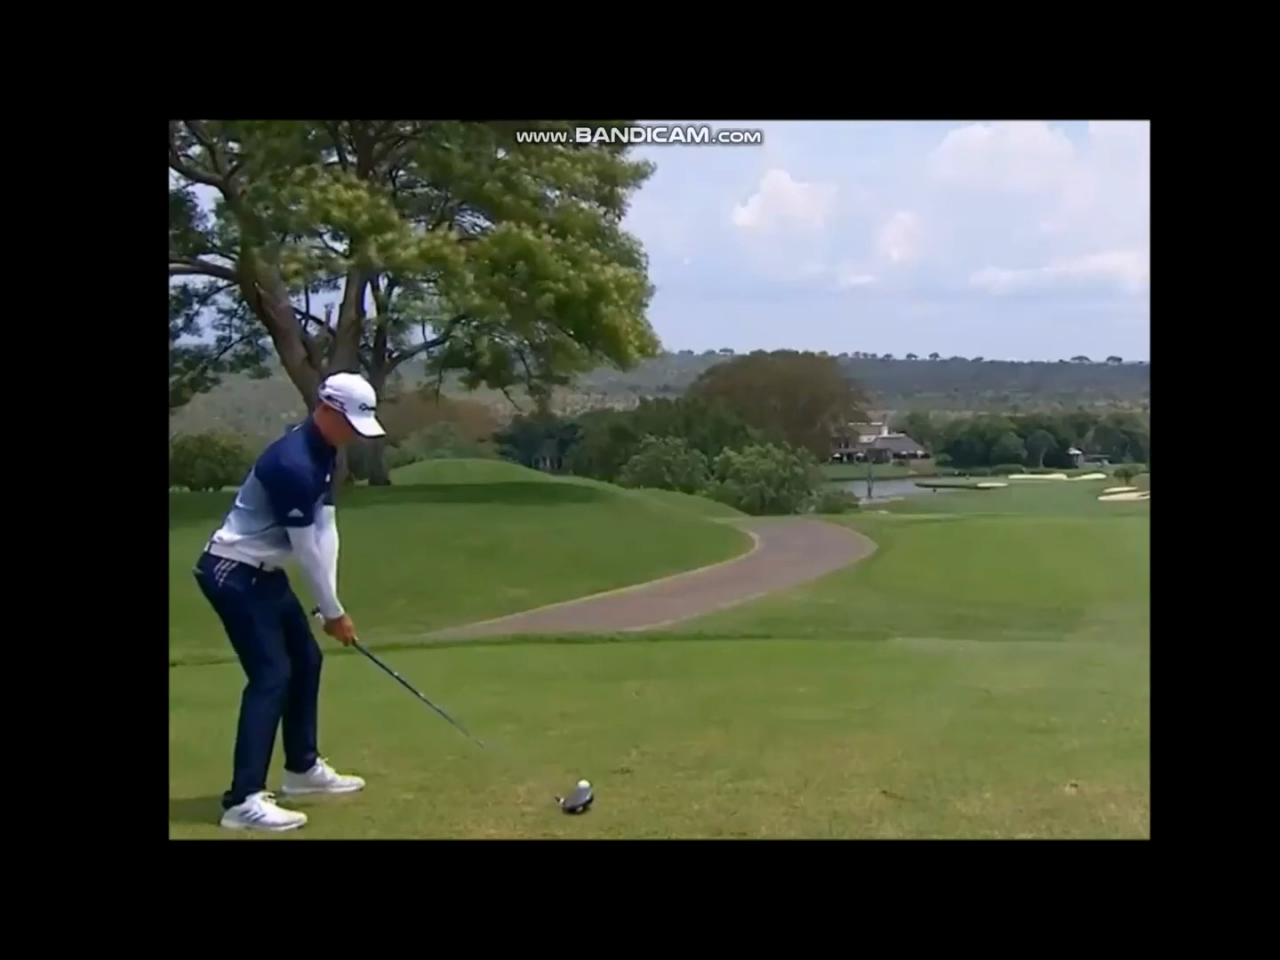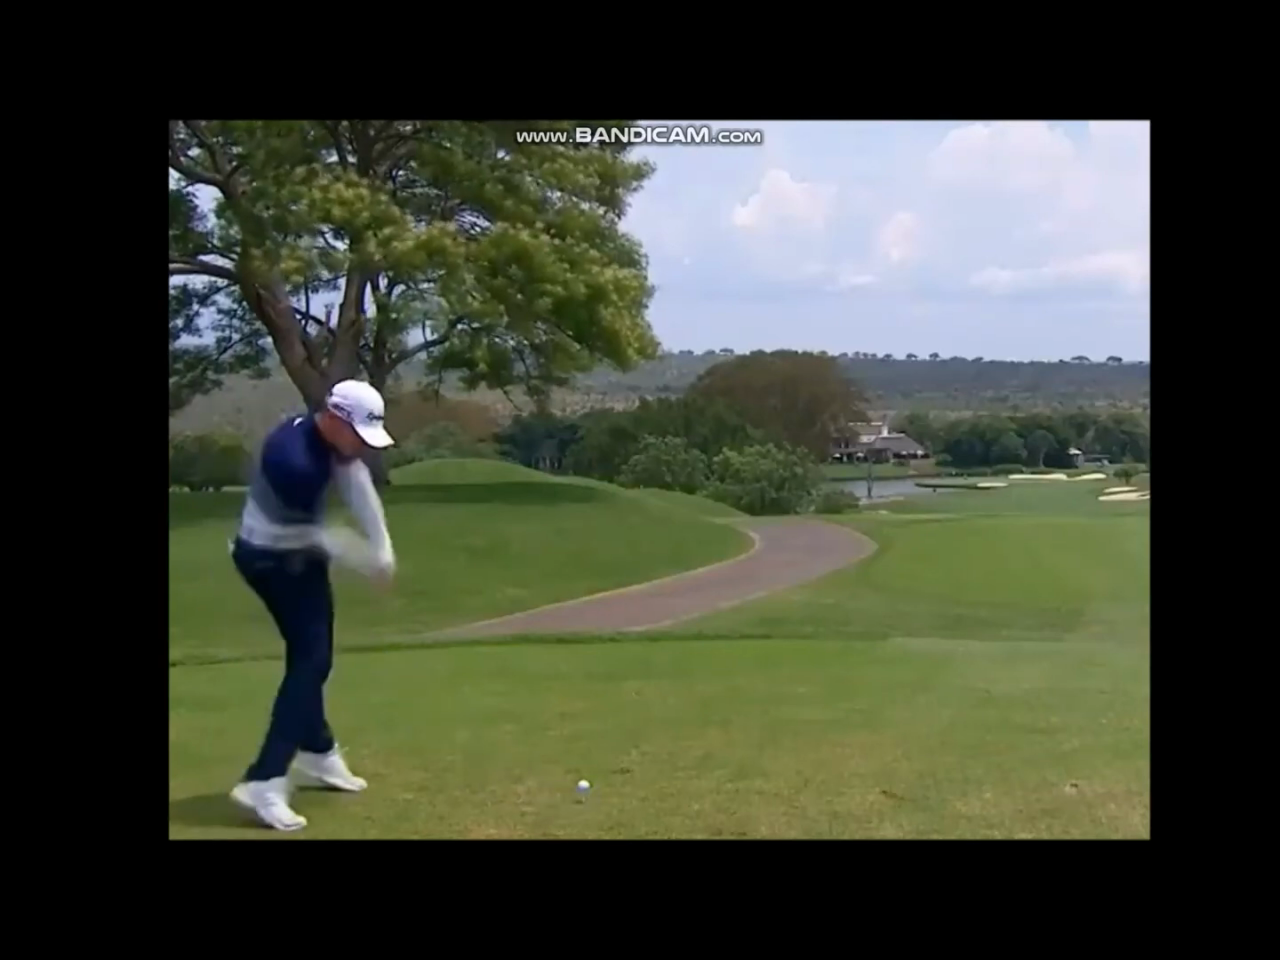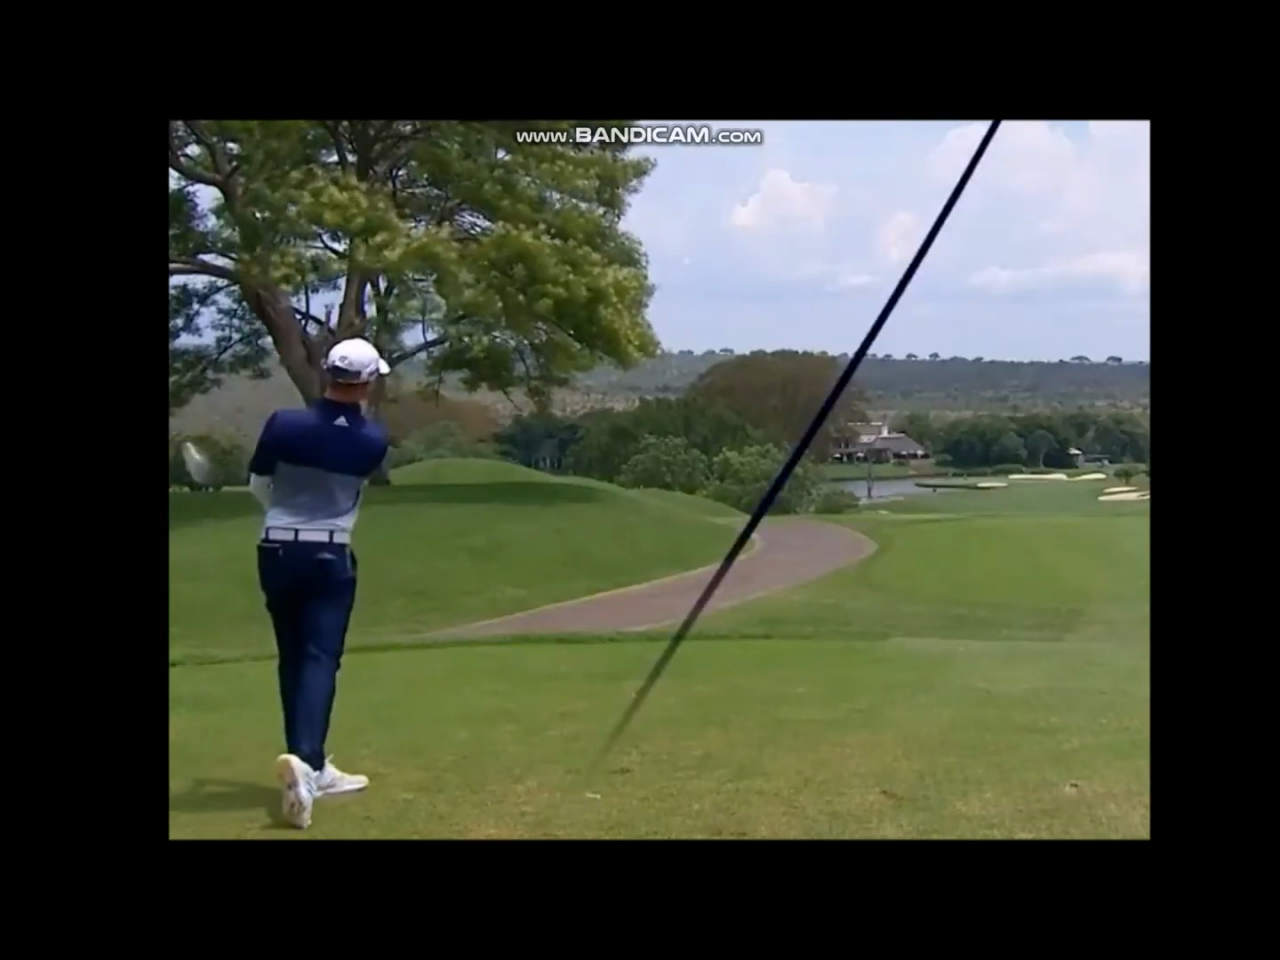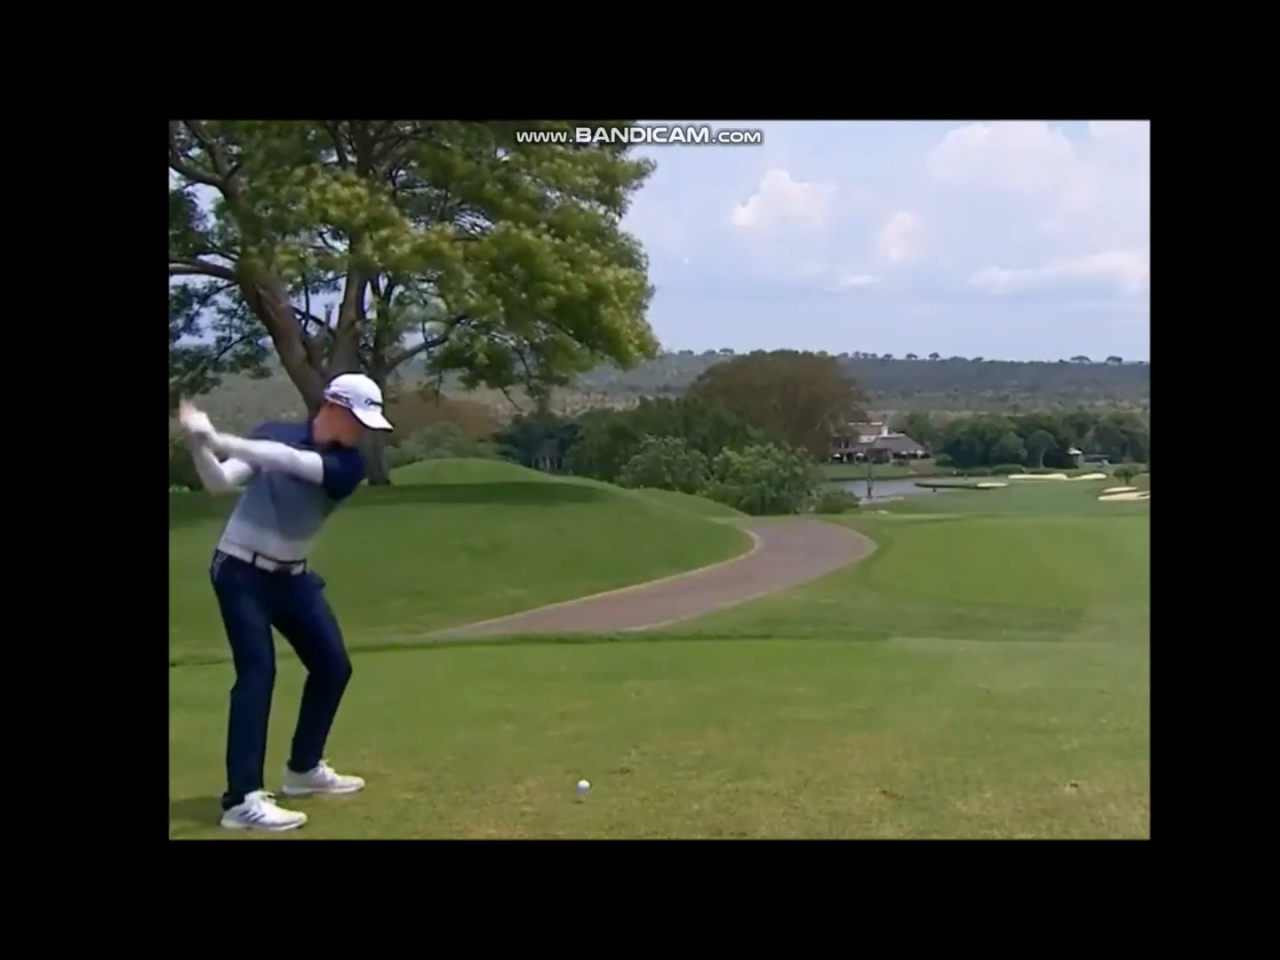
dt=1s
person 1, frame 1
left shoulder: (323, 456)
right shoulder: (292, 464)
left elbow: (326, 532)
right elbow: (306, 549)
left wrist: (330, 598)
right wrist: (333, 611)
left hip: (263, 572)
right hip: (233, 572)
left knee: (306, 660)
right knee: (271, 675)
left ankle: (303, 767)
right ankle: (243, 799)
person 1, frame 2
left shoulder: (334, 439)
right shoulder: (292, 458)
left elbow: (361, 489)
right elbow: (318, 536)
left wrist: (381, 545)
right wrist: (368, 562)
left hip: (291, 557)
right hip: (275, 558)
left knee: (311, 655)
right knee: (309, 661)
left ankle: (315, 753)
right ankle: (264, 782)
person 1, frame 3
left shoulder: (284, 425)
right shoulder: (374, 441)
left elbow: (260, 490)
left hip: (278, 553)
right hip: (330, 558)
left knee: (294, 658)
right knee: (320, 659)
left ankle: (309, 766)
right ankle: (305, 761)
person 1, frame 4
left shoulder: (348, 465)
right shoulder: (272, 434)
left elbow: (289, 461)
right elbow: (220, 478)
left wrist: (215, 438)
right wrist: (201, 443)
left hip: (293, 575)
right hip: (240, 571)
left knee: (333, 666)
right knee: (257, 673)
left ankle: (304, 768)
right ankle: (242, 799)
